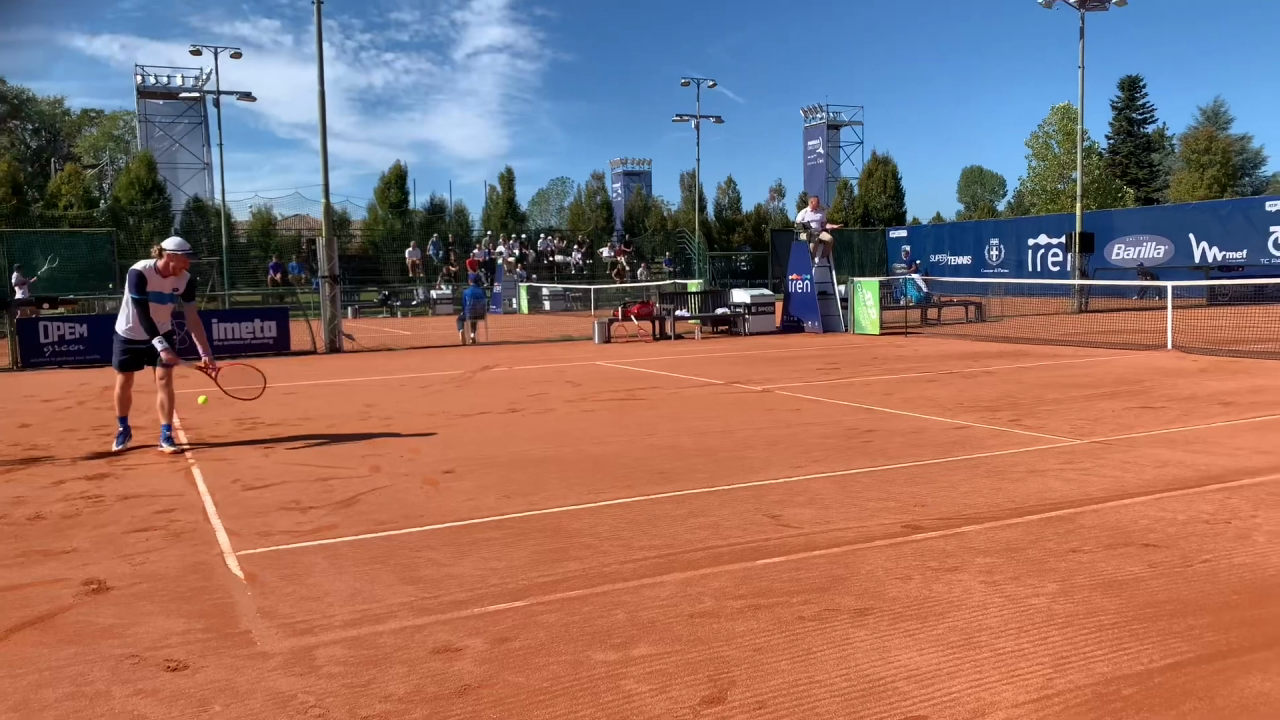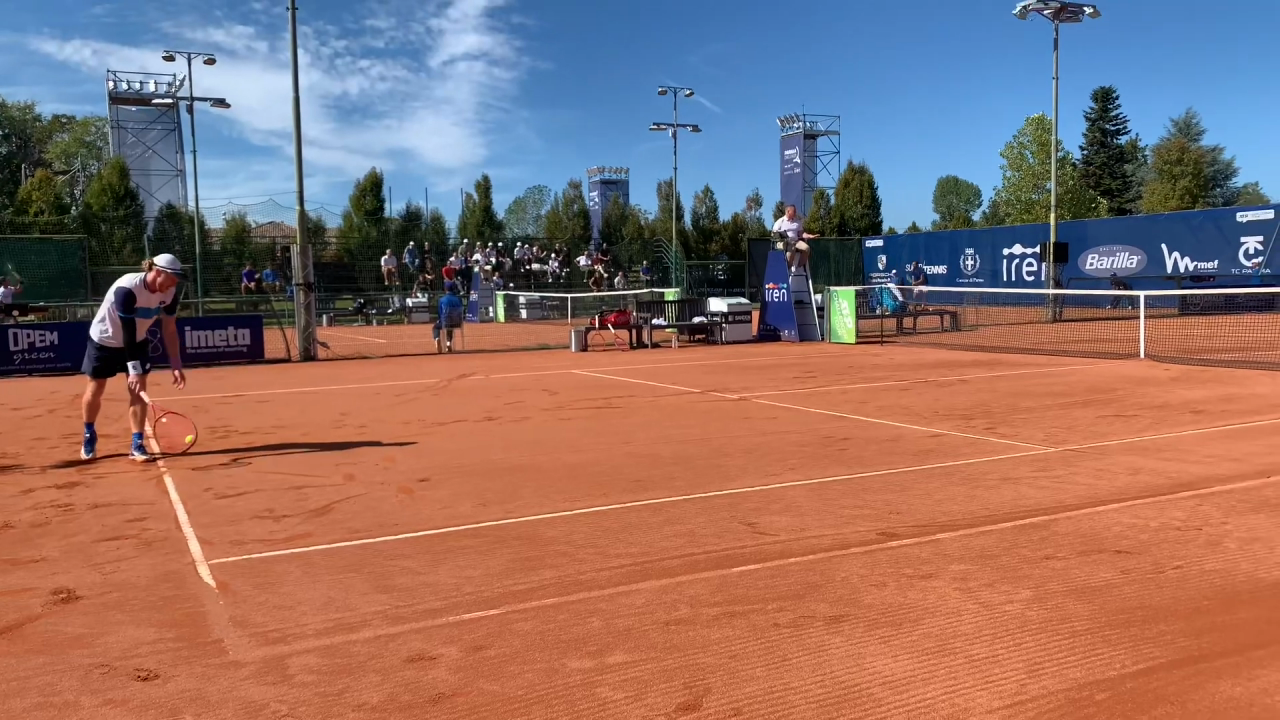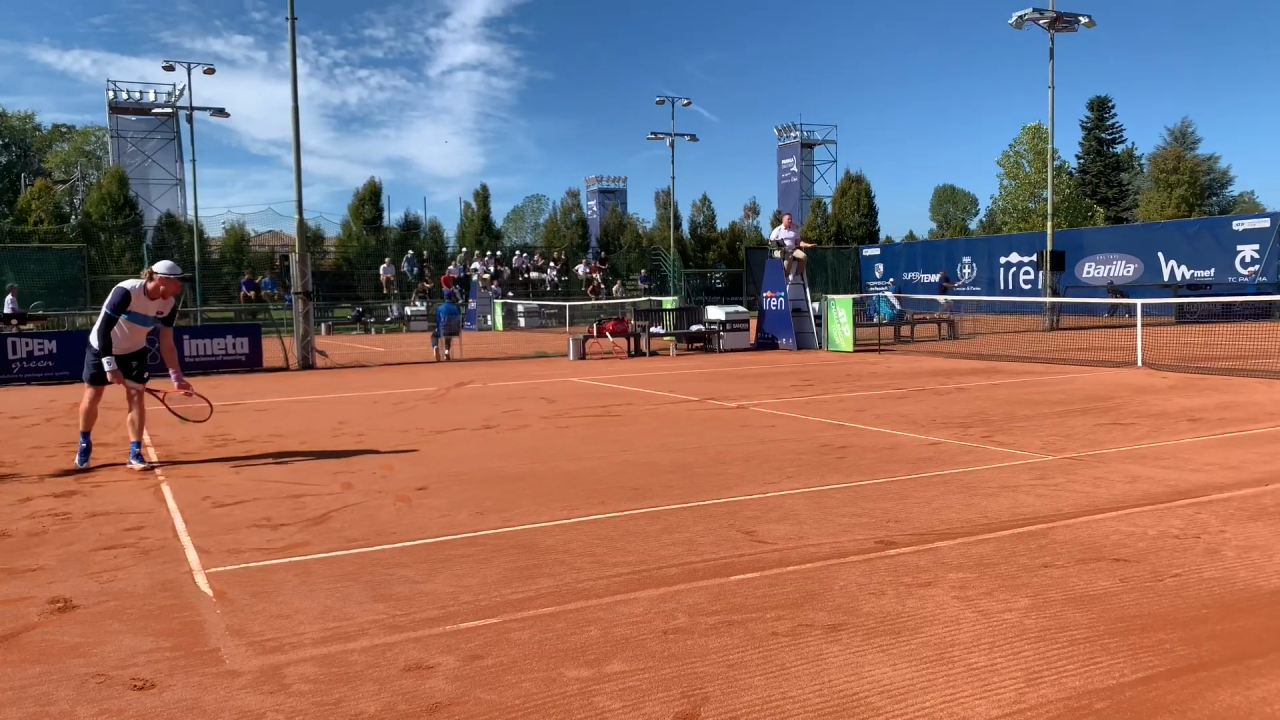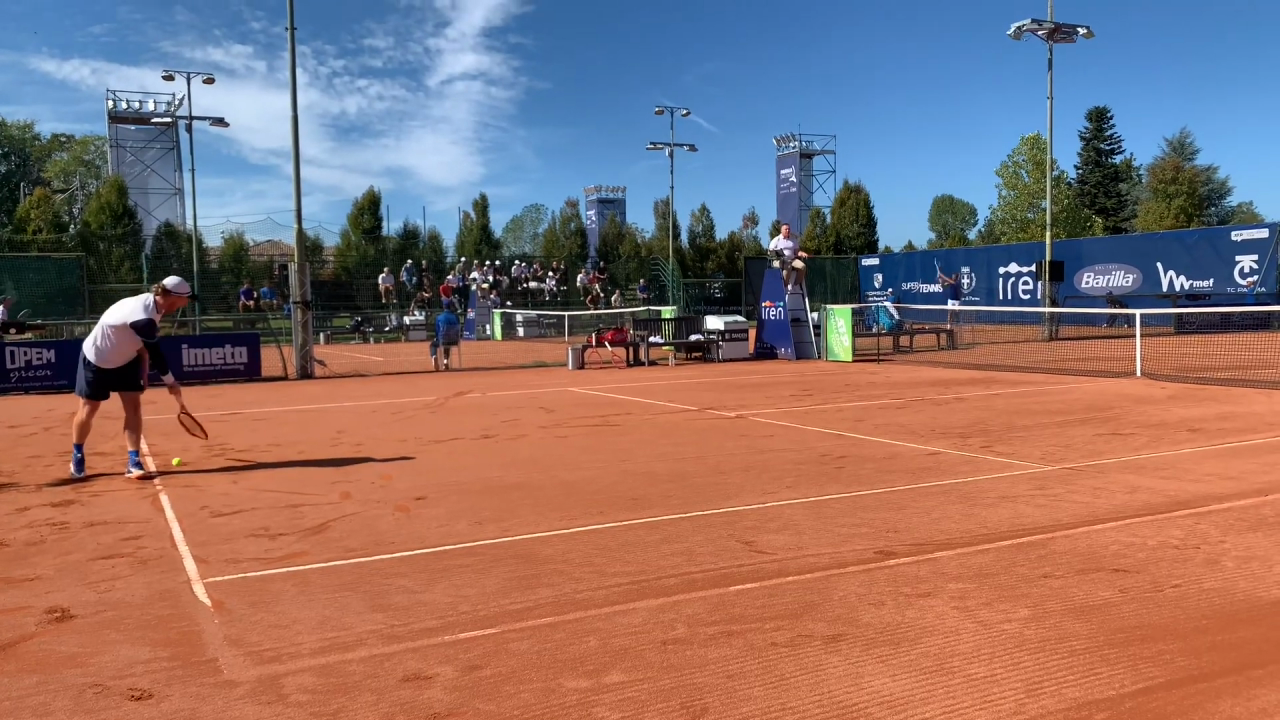
dt=0.5s
person 1, frame 1
left shoulder: (185, 280)
right shoulder: (139, 273)
left elbow: (192, 318)
right elbow: (143, 315)
left wrist: (205, 353)
right wrist: (162, 346)
left hip: (162, 333)
right hip: (129, 335)
left knee: (164, 380)
right knee: (124, 385)
left ankle: (166, 436)
right ankle: (124, 430)
person 1, frame 2
left shoulder: (170, 293)
right shoulder: (127, 289)
left elbow: (169, 331)
right elbow: (128, 333)
left wrist: (176, 365)
right wrist: (134, 370)
left hip: (137, 342)
right hip: (103, 340)
left knee: (138, 390)
right knee: (94, 391)
left ankle: (137, 444)
right ankle: (89, 436)
person 1, frame 3
left shoulder: (169, 304)
right shoulder: (126, 292)
left elbow: (167, 343)
right elbow: (103, 330)
left wrist: (176, 377)
right wrist: (110, 366)
left hip: (134, 351)
right hip: (102, 348)
left knee: (137, 398)
right knee: (92, 398)
left ankle: (135, 453)
right ankle: (84, 445)
person 1, frame 4
left shoulder: (157, 306)
right shoulder: (144, 317)
right elbow: (155, 353)
left wrist: (143, 372)
right wrist: (170, 382)
left hip: (126, 360)
right hip: (96, 359)
left knee: (133, 407)
right knee: (87, 411)
left ankle: (133, 462)
right ankle: (77, 456)
